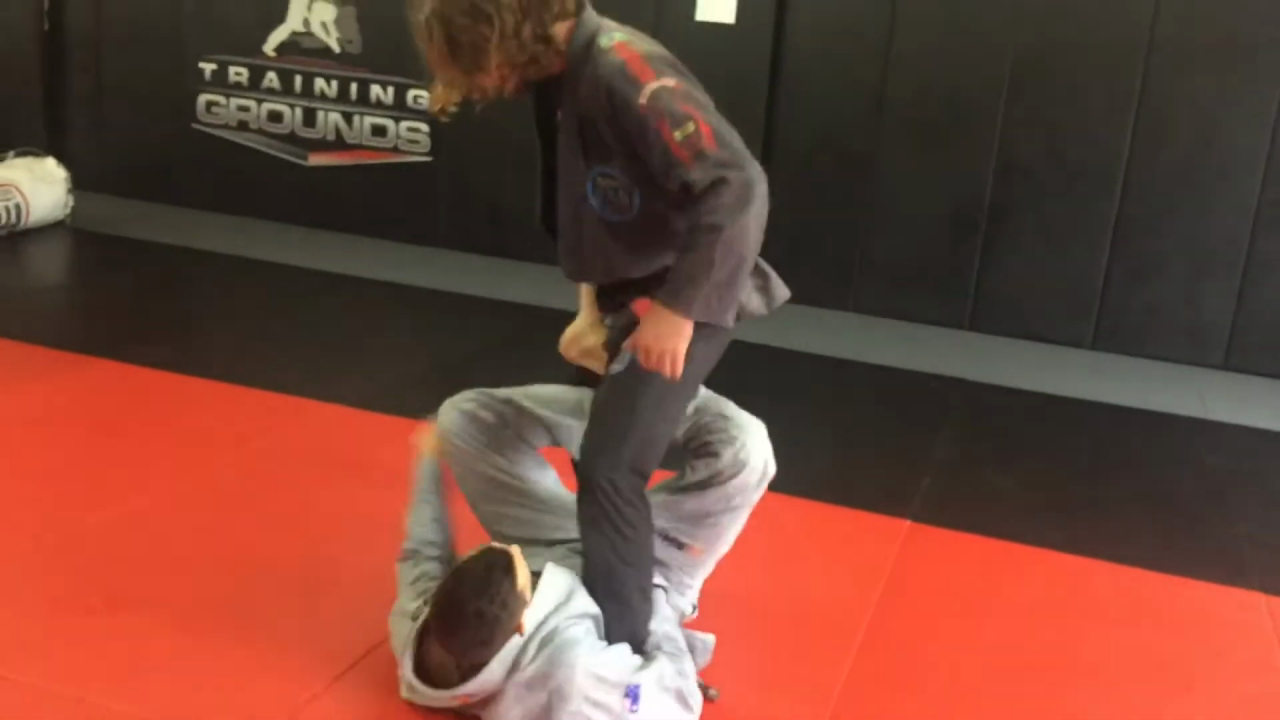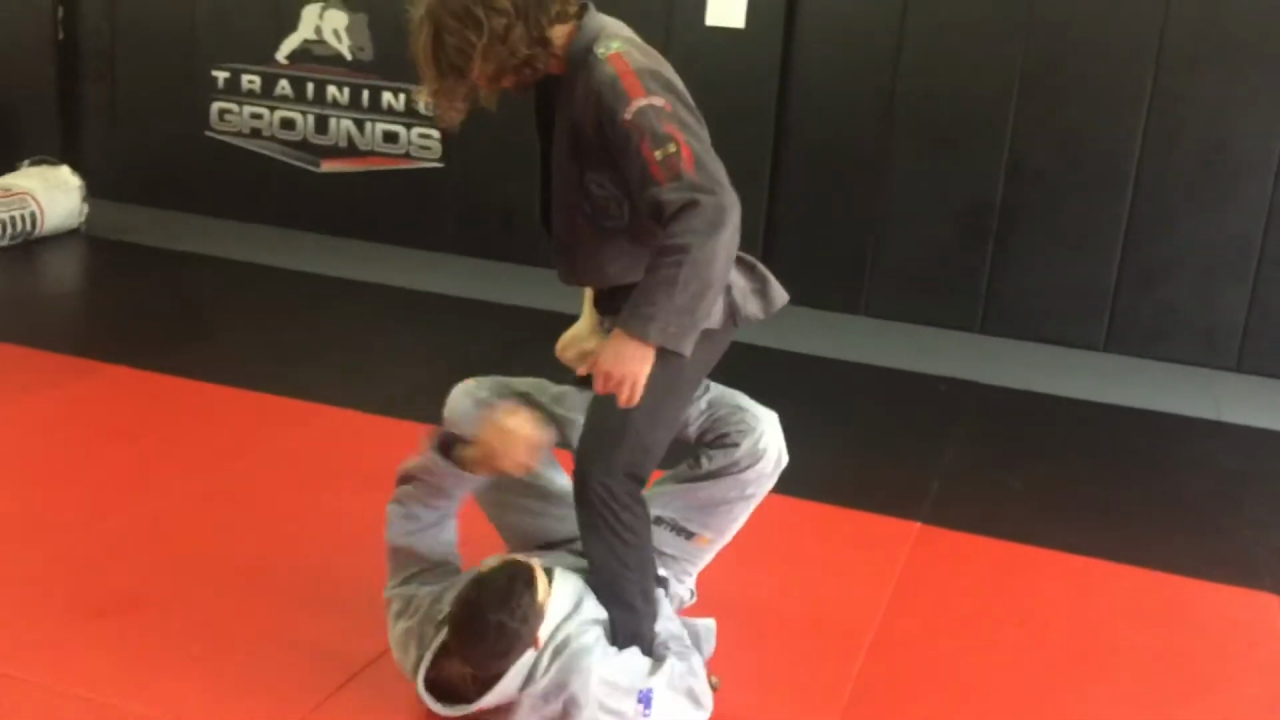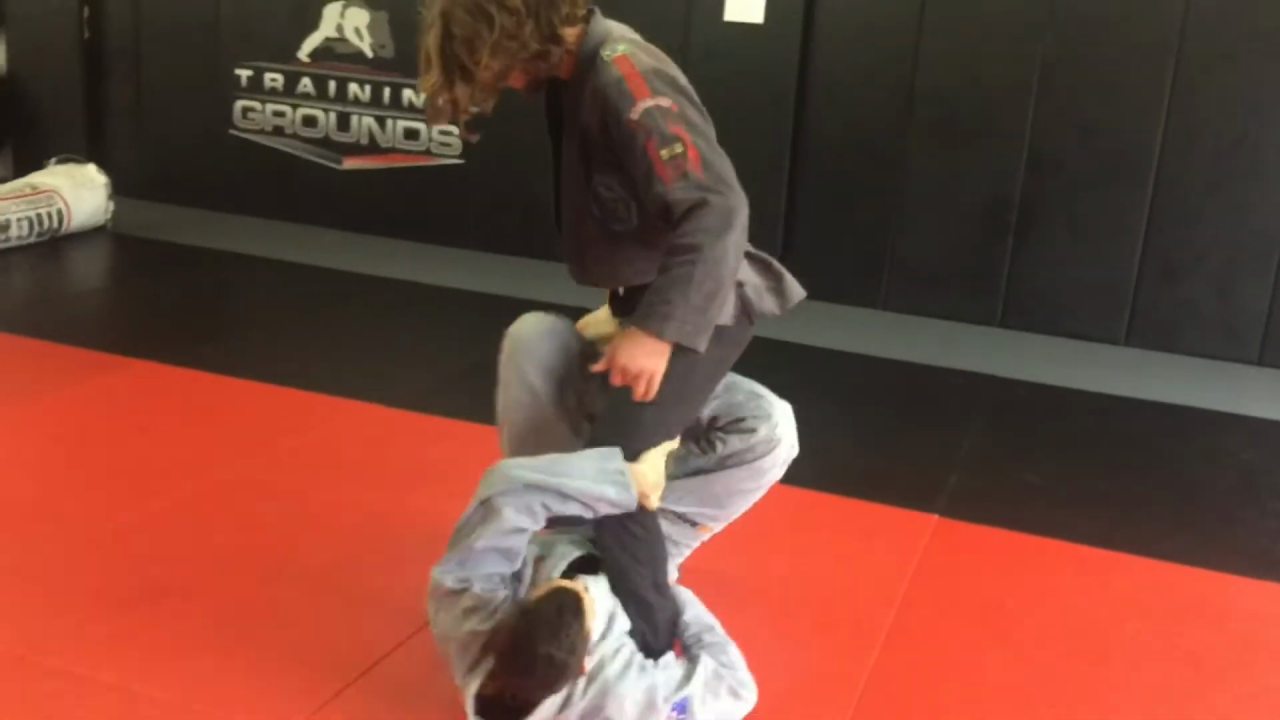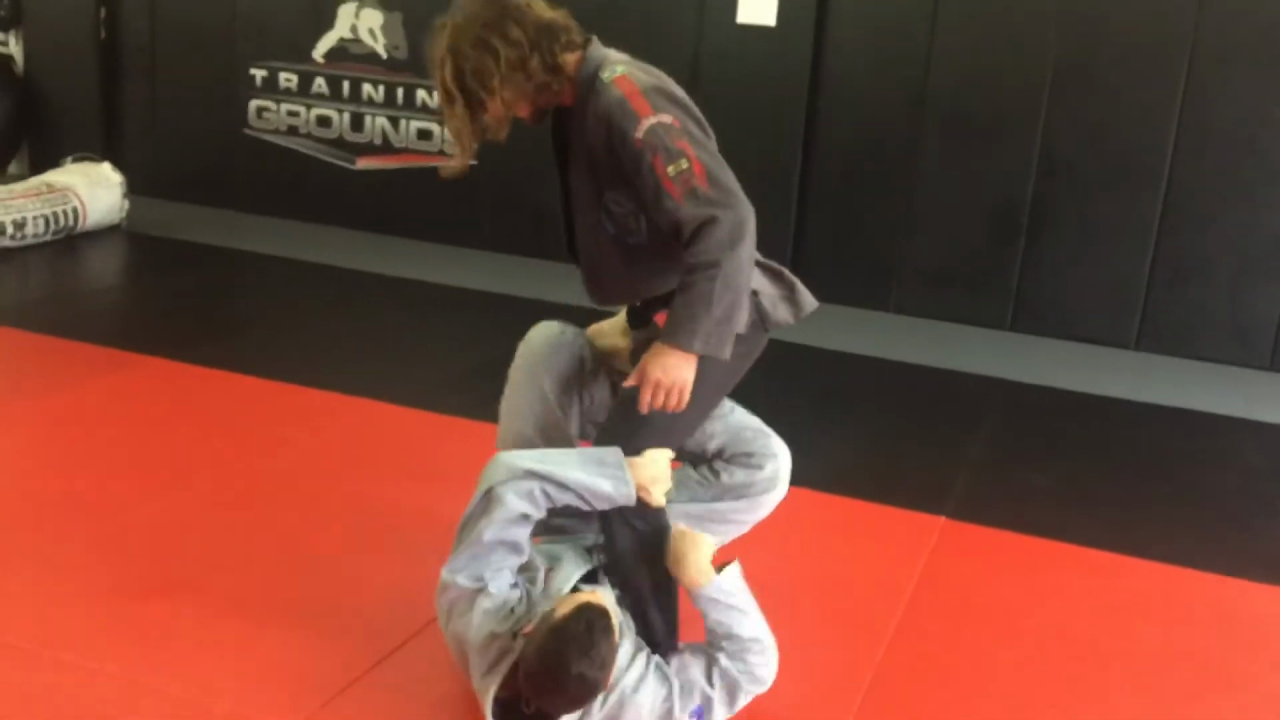
dt=0.2s
person 1, frame 1
left shoulder: (623, 70)
right shoulder: (565, 65)
left elbow: (736, 187)
left wrist: (680, 307)
right wrist: (600, 297)
left hip: (681, 301)
right hip: (635, 290)
left knee: (610, 467)
right knee: (601, 450)
person 1, frame 2
left shoulder: (617, 78)
right shoulder: (573, 61)
left elbow: (707, 210)
left wrist: (643, 332)
right wrist: (610, 298)
left hip: (680, 307)
right hip: (638, 293)
left knee: (607, 473)
right knee: (604, 458)
person 1, frame 3
left shoulder: (623, 83)
right shoulder: (585, 67)
left elbow: (714, 214)
left wrist: (657, 331)
left hip: (697, 317)
right hip: (658, 302)
person 1, frame 4
left shoulder: (626, 104)
right shoulder: (583, 95)
left elbow: (725, 224)
left wrist: (684, 344)
left hip: (713, 320)
right hip: (671, 312)
right knee: (624, 459)
person 2, frame 1
left shoulder: (415, 633)
right shoulder: (569, 675)
left elbow: (425, 557)
left wrist: (431, 469)
right wrist: (647, 603)
left hip: (557, 558)
left knee: (463, 416)
right knee: (740, 446)
person 2, frame 2
left shoulder: (419, 639)
right shoulder: (581, 680)
left elbow: (416, 520)
left wrist: (474, 458)
right wrist: (648, 597)
left hip: (558, 552)
left knee: (474, 400)
right knee: (754, 437)
person 2, frame 3
left shoulder: (459, 625)
left elbow: (507, 490)
left wrist: (624, 476)
right wrist: (666, 585)
left hip: (541, 539)
right knee: (769, 429)
person 2, frame 4
left shoulder: (474, 629)
left elbow: (507, 481)
right elbow: (752, 666)
left wrist: (626, 474)
right wrist: (703, 581)
left hip: (533, 546)
left knee: (553, 344)
right knee: (764, 464)
